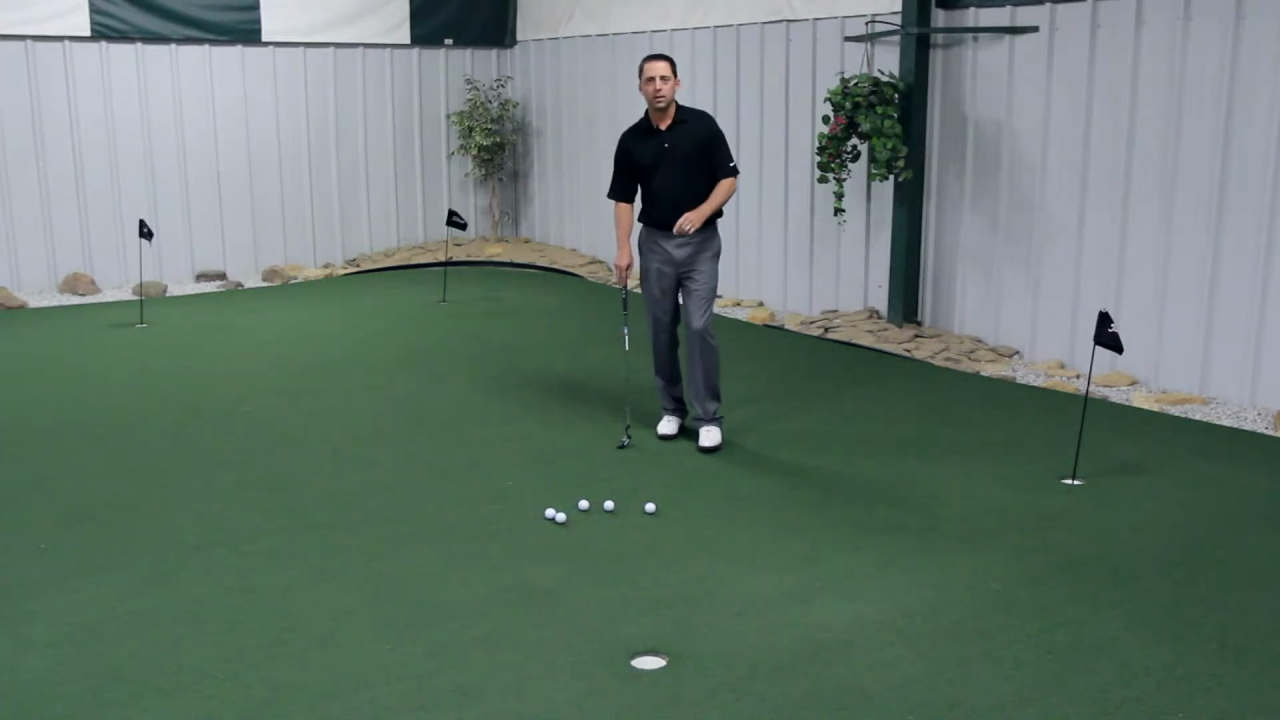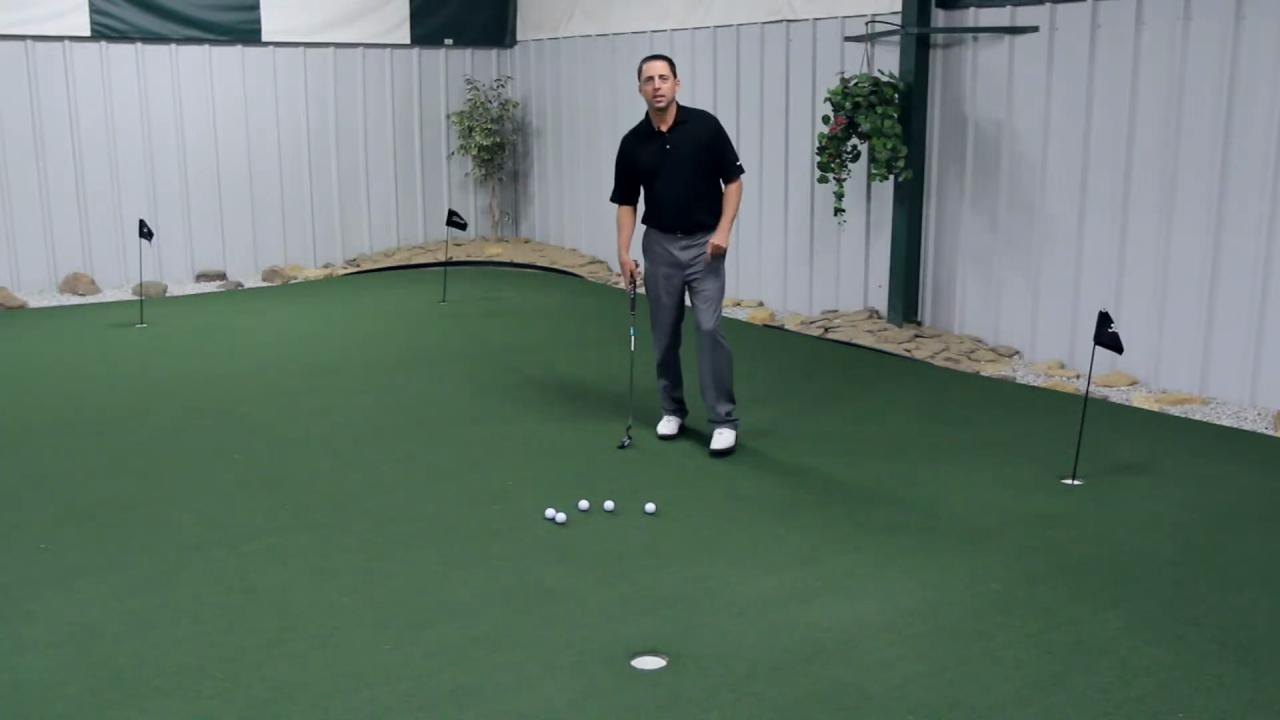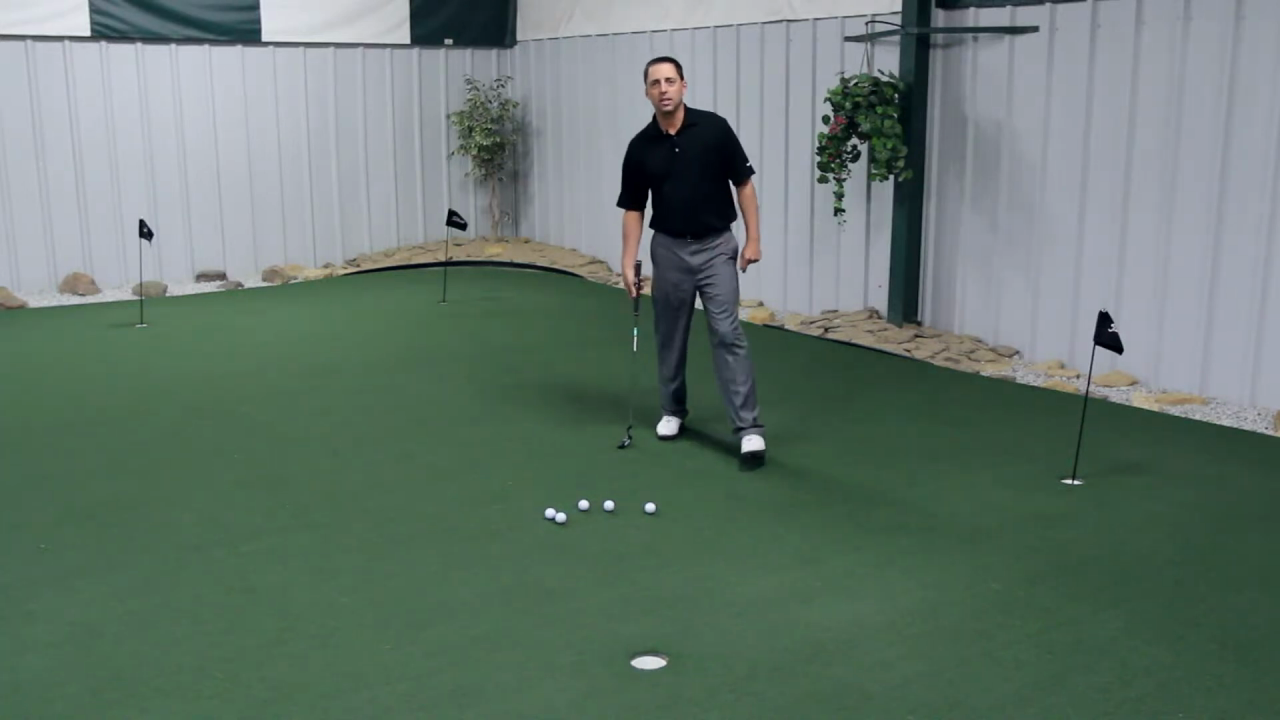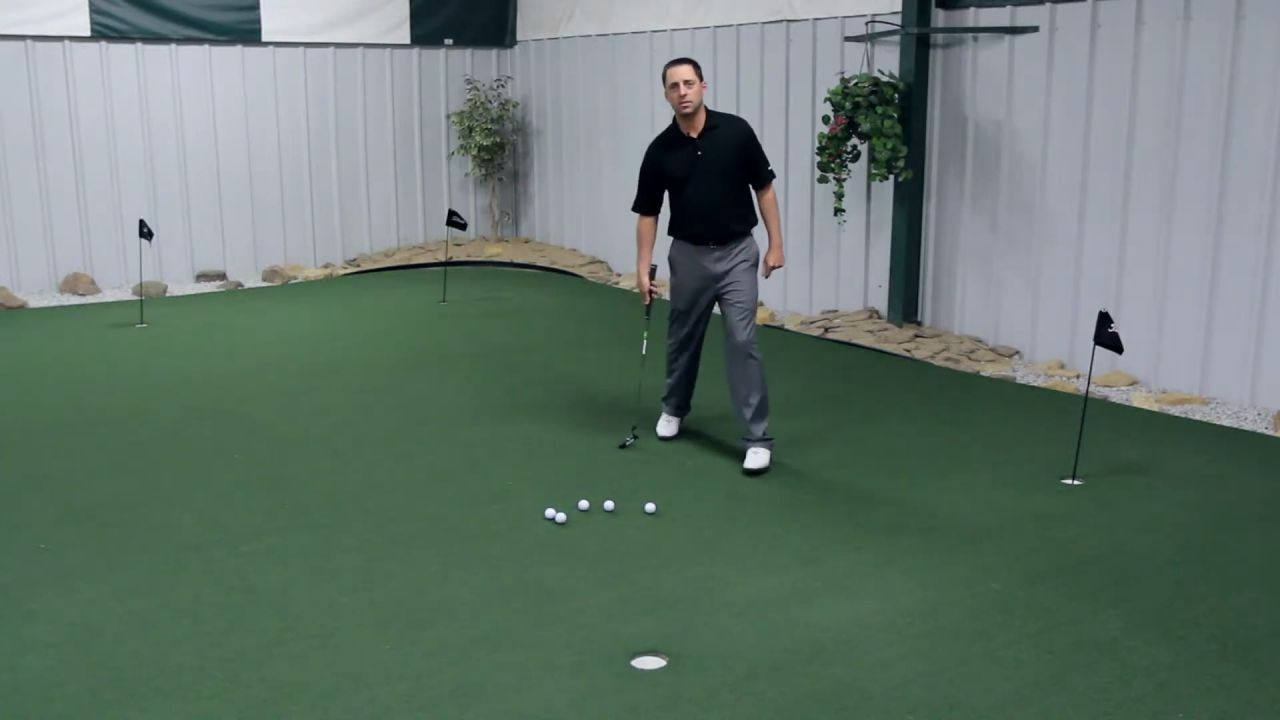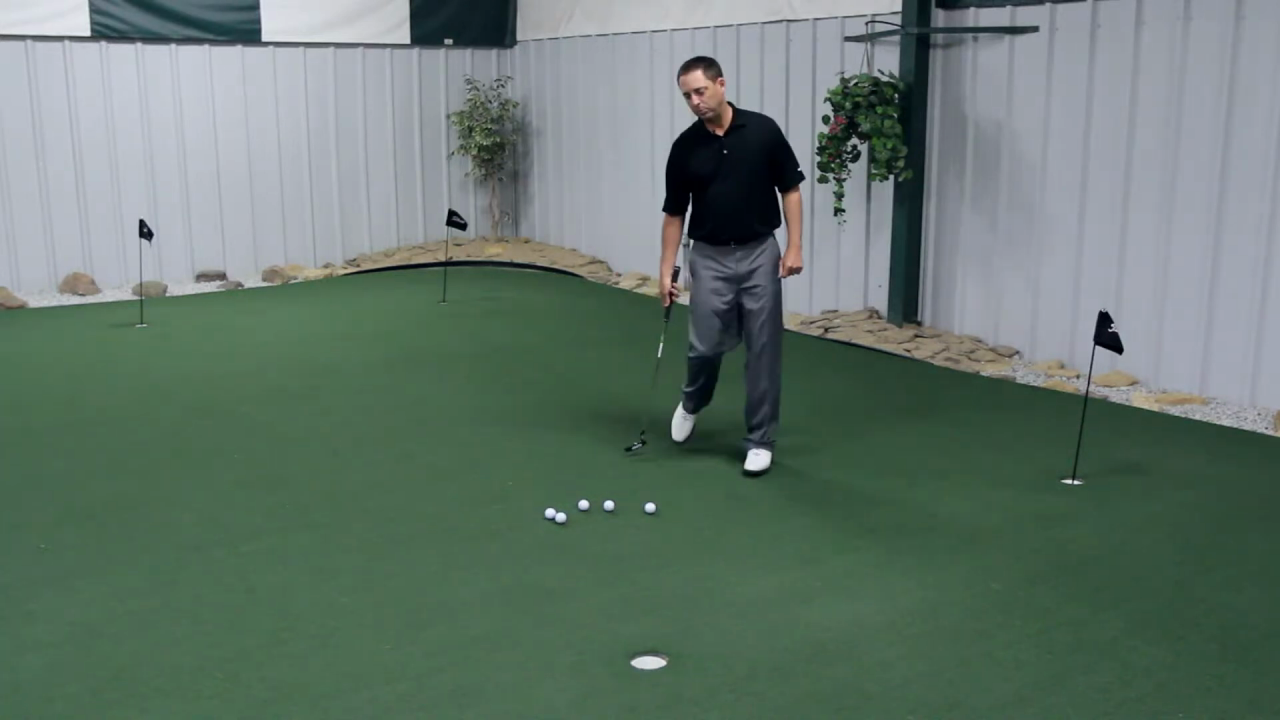
dt=0.2s
person 1, frame 1
left shoulder: (702, 125)
right shoulder: (631, 139)
left elbow: (728, 180)
right elbow: (624, 199)
left wrist: (701, 212)
right wrist: (623, 249)
left hip: (700, 242)
right hip: (654, 243)
left knee: (699, 327)
right knee: (662, 329)
left ankle: (709, 416)
right ankle: (672, 408)
person 1, frame 2
left shoulder: (705, 125)
right shoulder: (632, 142)
left elbow: (733, 180)
right elbow: (626, 202)
left wrist: (724, 229)
right wrist: (624, 252)
left hip: (704, 245)
right hip: (659, 245)
left knee: (709, 329)
right knee: (664, 333)
left ankle: (724, 418)
right ankle: (673, 408)
person 1, frame 3
left shoulder: (714, 128)
right shoulder: (640, 147)
left elbow: (743, 183)
right elbow: (633, 208)
left wrist: (753, 238)
right wrist: (628, 261)
left hip: (716, 247)
right hip: (669, 249)
left knee: (728, 334)
right knee: (670, 336)
left ankle: (749, 427)
right ankle: (673, 409)
person 1, frame 4
left shoulder: (736, 131)
right shoulder: (659, 150)
left elbow: (764, 187)
right elbow: (647, 213)
left wrist: (776, 242)
right wrist: (643, 268)
left hip: (737, 253)
right hip: (688, 255)
left knee: (743, 344)
right knee: (683, 341)
left ankle: (757, 438)
right ankle: (674, 408)
person 1, frame 5
left shoulder: (763, 130)
right shoulder: (684, 147)
left elbow: (790, 190)
right elbow: (674, 213)
left wrist: (795, 246)
right wrist: (666, 269)
left hip: (759, 255)
right hip: (709, 258)
left knee: (763, 349)
right knee: (707, 346)
left ankle: (760, 439)
right ankle: (692, 400)
